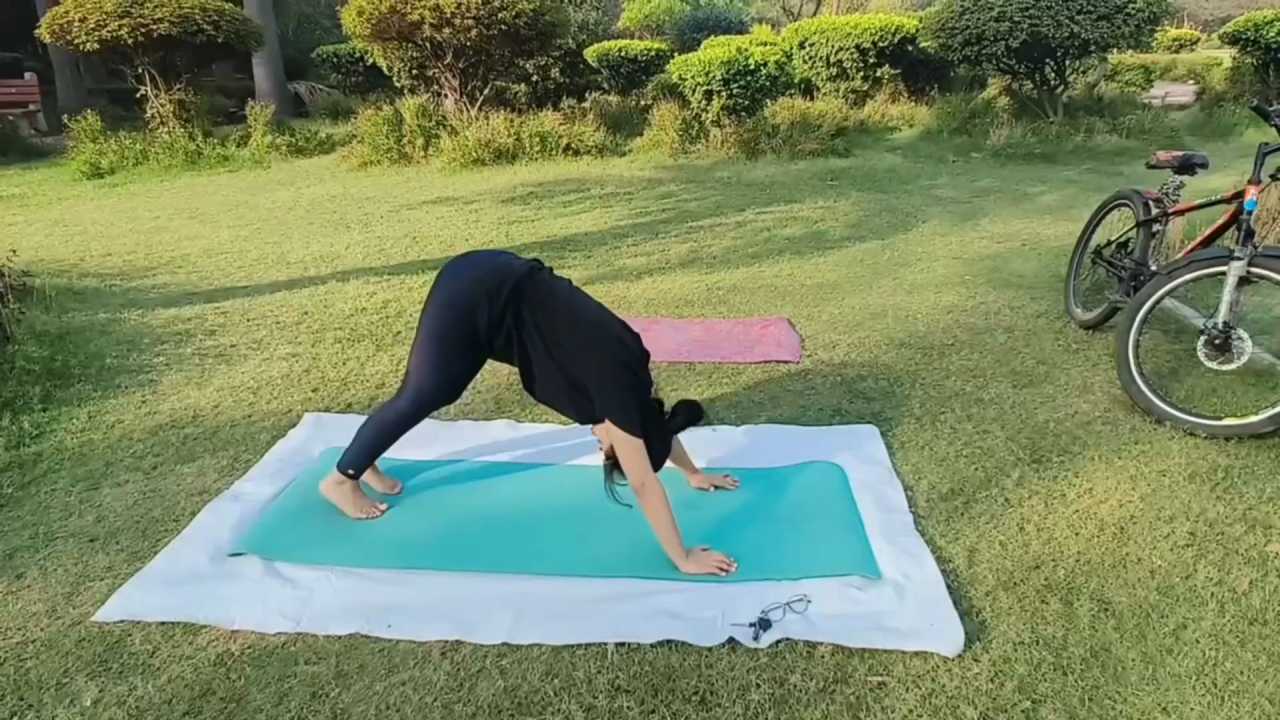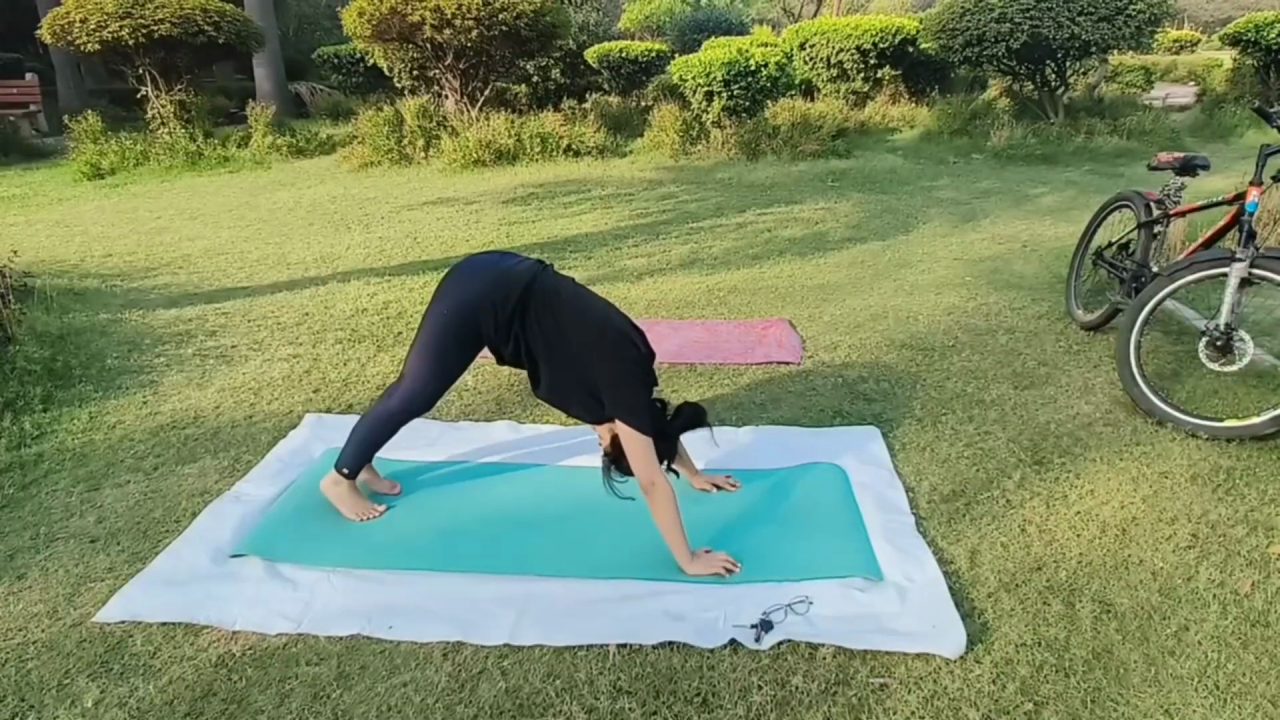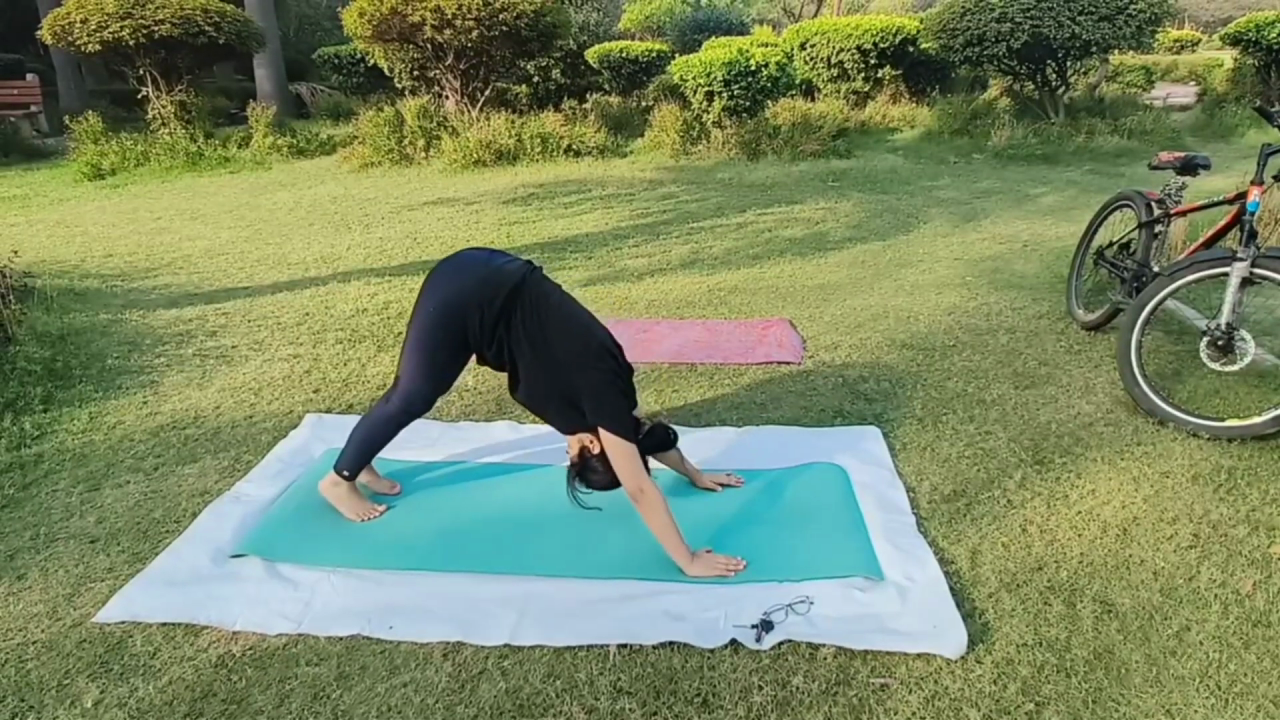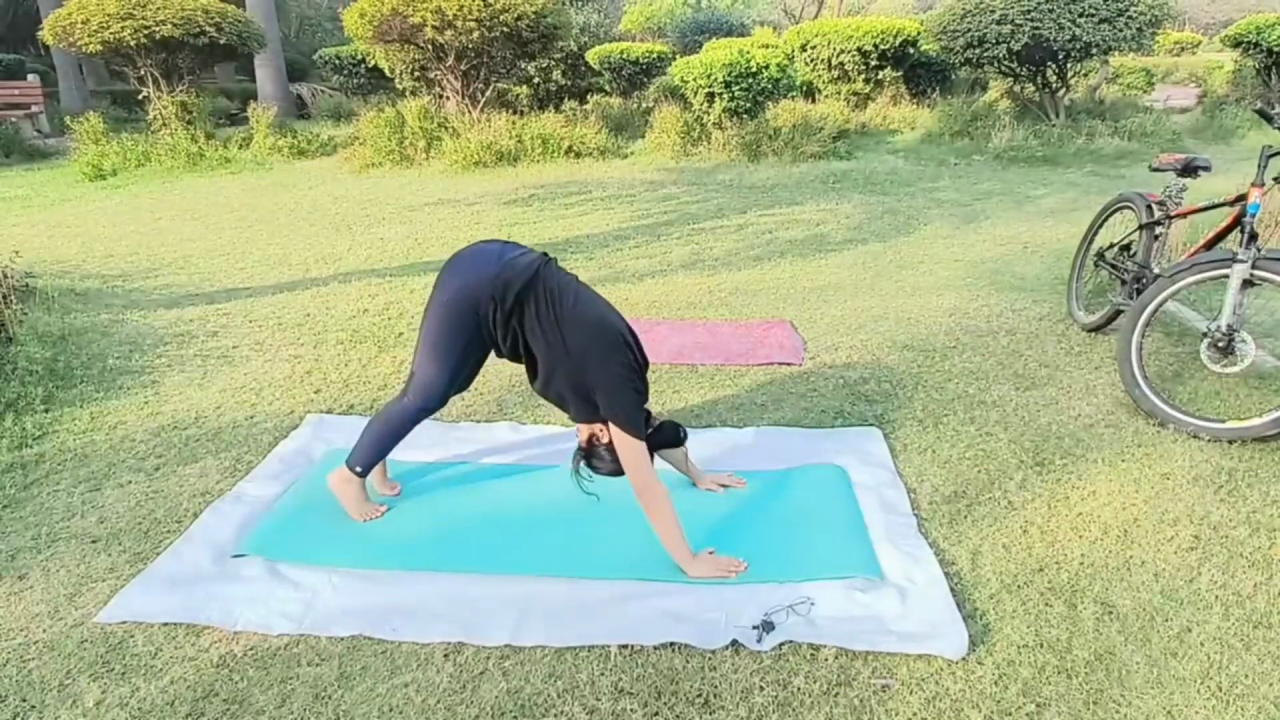
dt=0.7s
person 1, frame 1
left shoulder: (628, 371)
right shoulder: (615, 387)
left elbow: (657, 425)
right elbow: (645, 484)
left wrist: (696, 475)
right wrist: (683, 559)
left hip: (495, 283)
right hip: (475, 292)
left knee: (442, 392)
right knee: (420, 395)
left ankle: (364, 461)
right ankle: (342, 479)
person 1, frame 2
left shoulder: (631, 371)
right shoulder: (624, 388)
left elbow: (662, 427)
right elbow: (653, 483)
left wrist: (696, 475)
right wrist: (689, 560)
left hip: (502, 284)
right hip: (484, 297)
left knee: (419, 388)
right knee: (415, 394)
left ankle: (362, 466)
right ankle: (340, 479)
person 1, frame 3
left shoulder: (608, 386)
right shoulder: (602, 397)
left elbow: (646, 434)
right elbow: (641, 489)
left wrist: (697, 475)
right wrist: (689, 562)
left hip: (487, 283)
right hip: (465, 294)
left knee: (418, 392)
right knee: (412, 397)
left ankle: (361, 466)
right ankle: (339, 479)
person 1, frame 4
left shoulder: (620, 375)
right shoulder: (615, 388)
left elbow: (655, 428)
right elbow: (646, 487)
left wrist: (697, 476)
right wrist: (690, 563)
left hip: (506, 276)
right hip: (483, 285)
left knee: (434, 388)
right knee: (426, 395)
left ankle: (375, 460)
right ankle: (350, 475)
